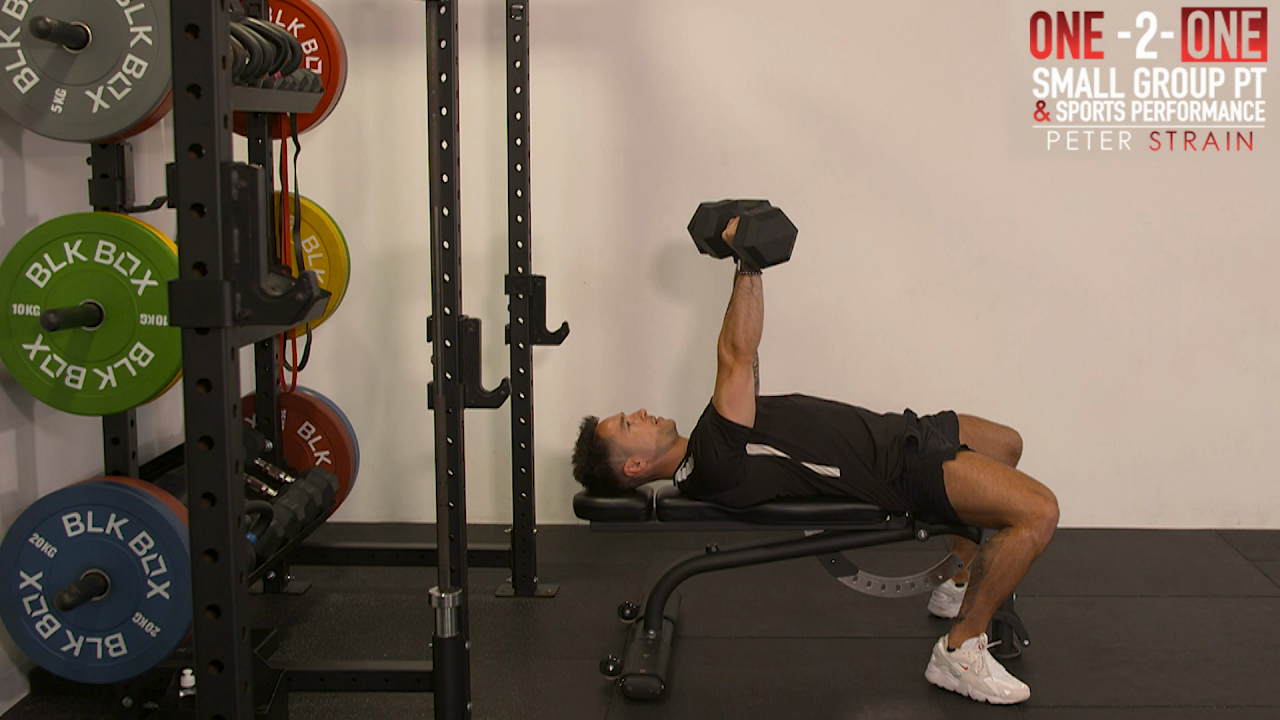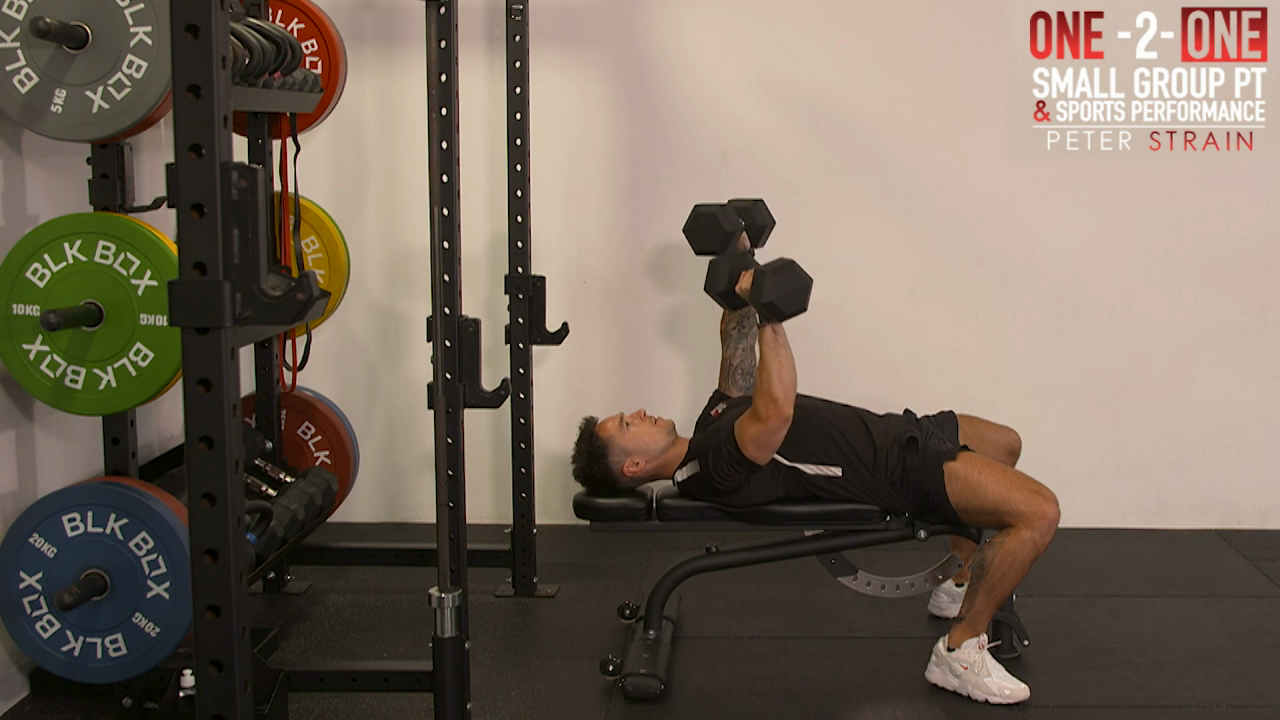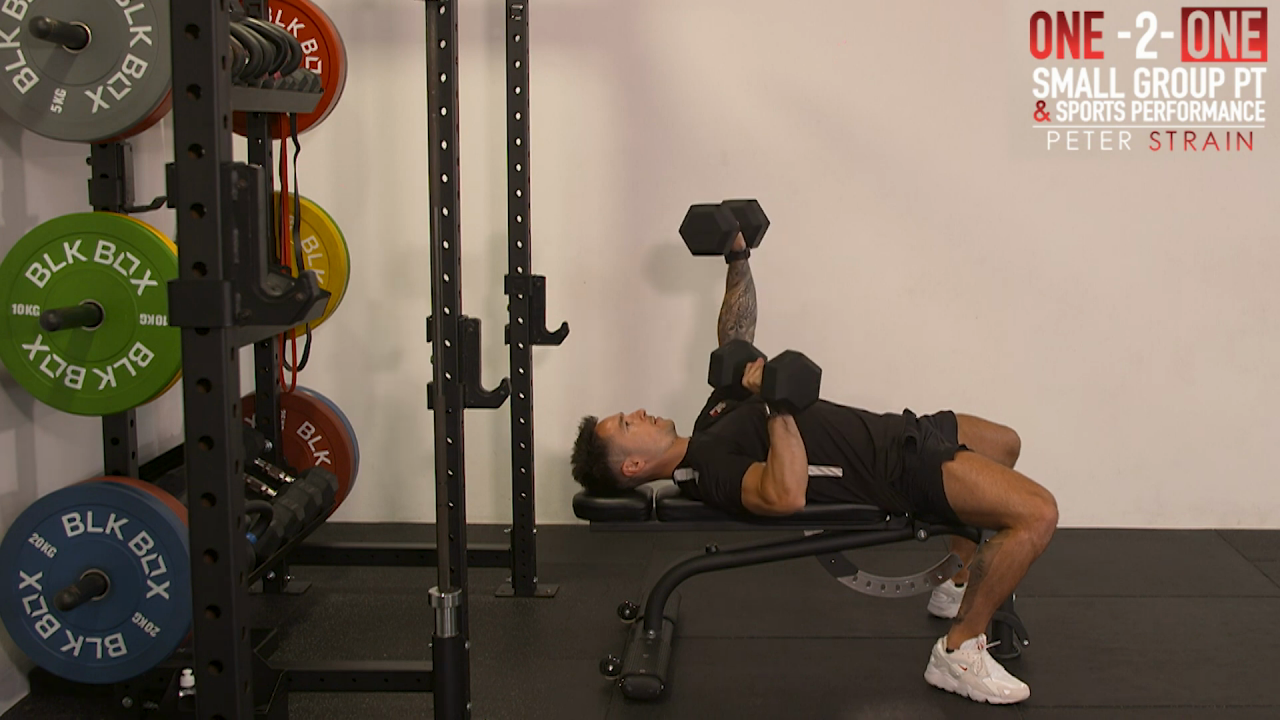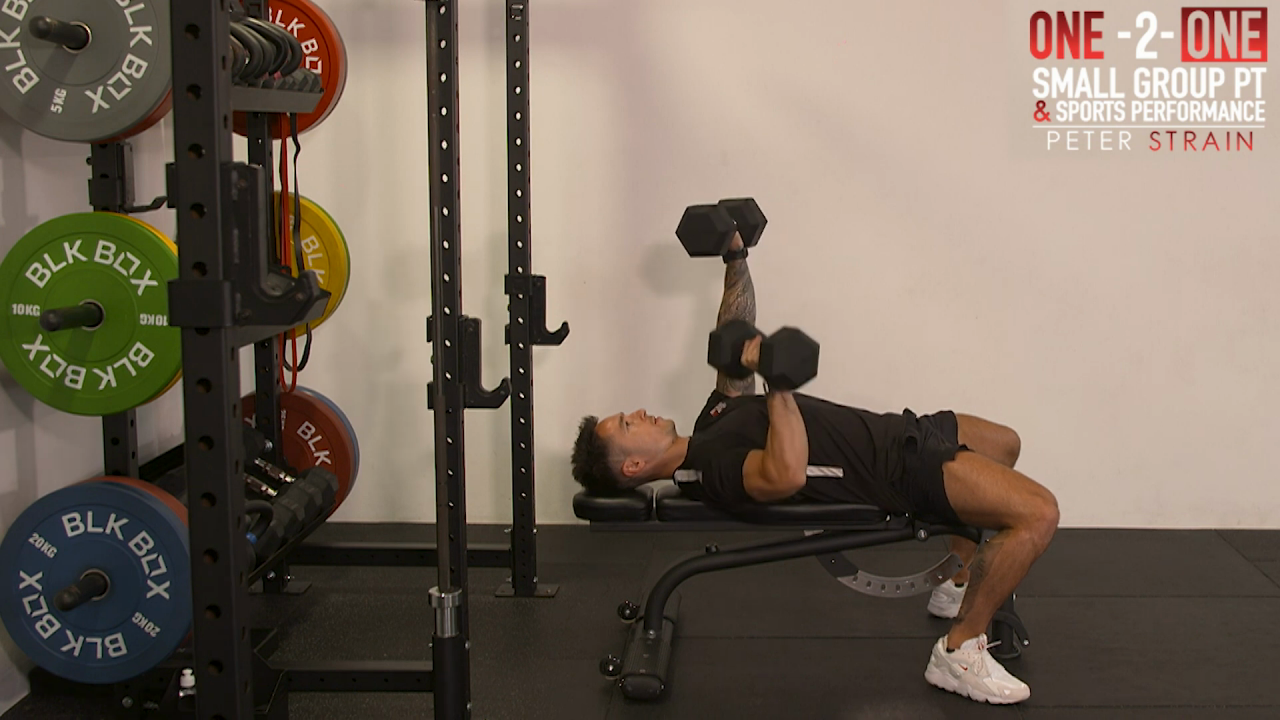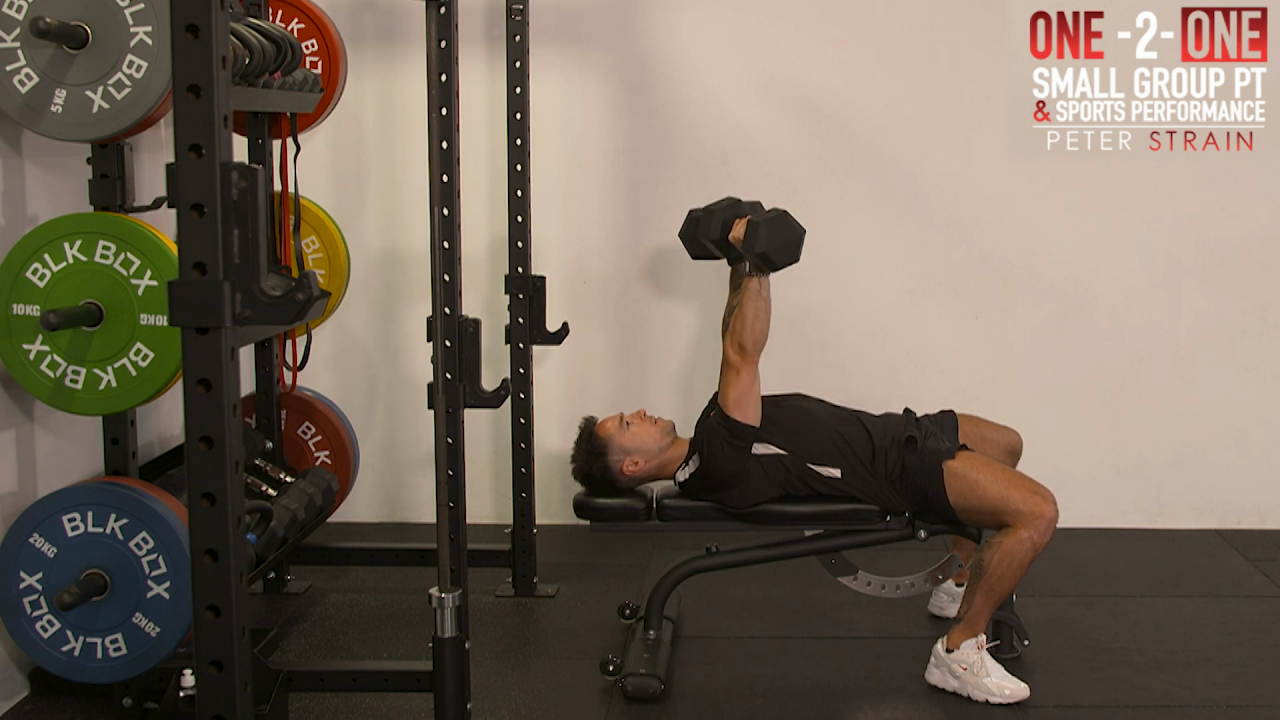
dt=1s
person 1, frame 1
left shoulder: (712, 435)
right shoulder: (711, 466)
left elbow: (739, 351)
right elbow: (736, 357)
left wrist: (746, 258)
right wrist: (750, 264)
right hip: (902, 471)
left knee: (1006, 444)
right knee: (1038, 510)
left ankle: (963, 586)
right ankle: (960, 653)
person 1, frame 2
left shoulder: (713, 423)
right shoulder: (711, 466)
left elbow: (737, 341)
right elbow: (777, 411)
right hip: (902, 470)
left knee: (1005, 444)
right knee: (1039, 512)
left ankle: (963, 587)
right ankle: (959, 652)
person 1, frame 3
left shoulder: (715, 419)
right shoulder: (709, 468)
left elbow: (736, 340)
right elbow: (788, 494)
left wrist: (737, 257)
right wrist: (776, 402)
right hip: (902, 471)
left knee: (1004, 443)
right knee: (1037, 512)
left ankle: (961, 587)
right ankle: (959, 653)
person 1, frame 4
left shoulder: (713, 422)
right shoulder: (711, 468)
right elbow: (789, 472)
left wrist: (735, 257)
right hip: (900, 471)
left knee: (1004, 443)
right knee: (1037, 512)
left ankle: (962, 587)
right ankle: (960, 653)
person 1, frame 5
left shoulder: (713, 427)
right shoulder: (715, 465)
left elbow: (737, 351)
right elbow: (742, 355)
left wrist: (741, 265)
right wrist: (756, 264)
right hip: (899, 469)
left knee: (1006, 445)
right knee: (1036, 511)
left ankle: (964, 587)
right ankle: (959, 654)
